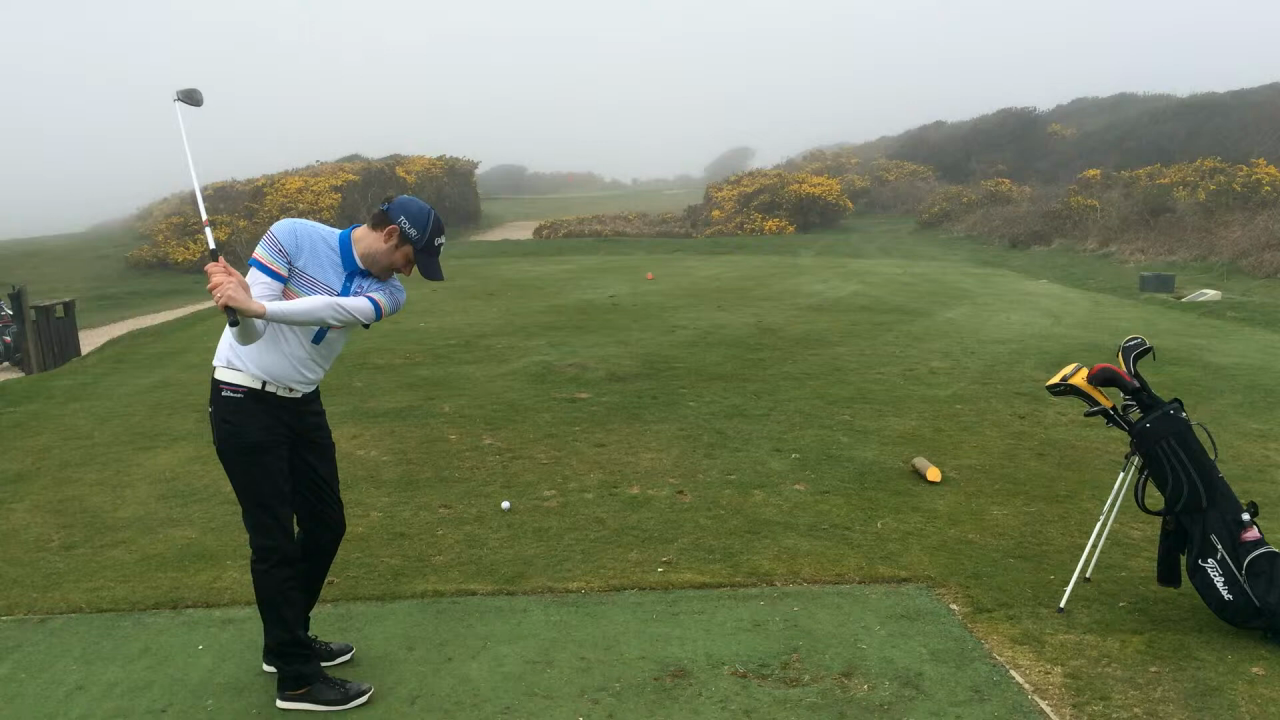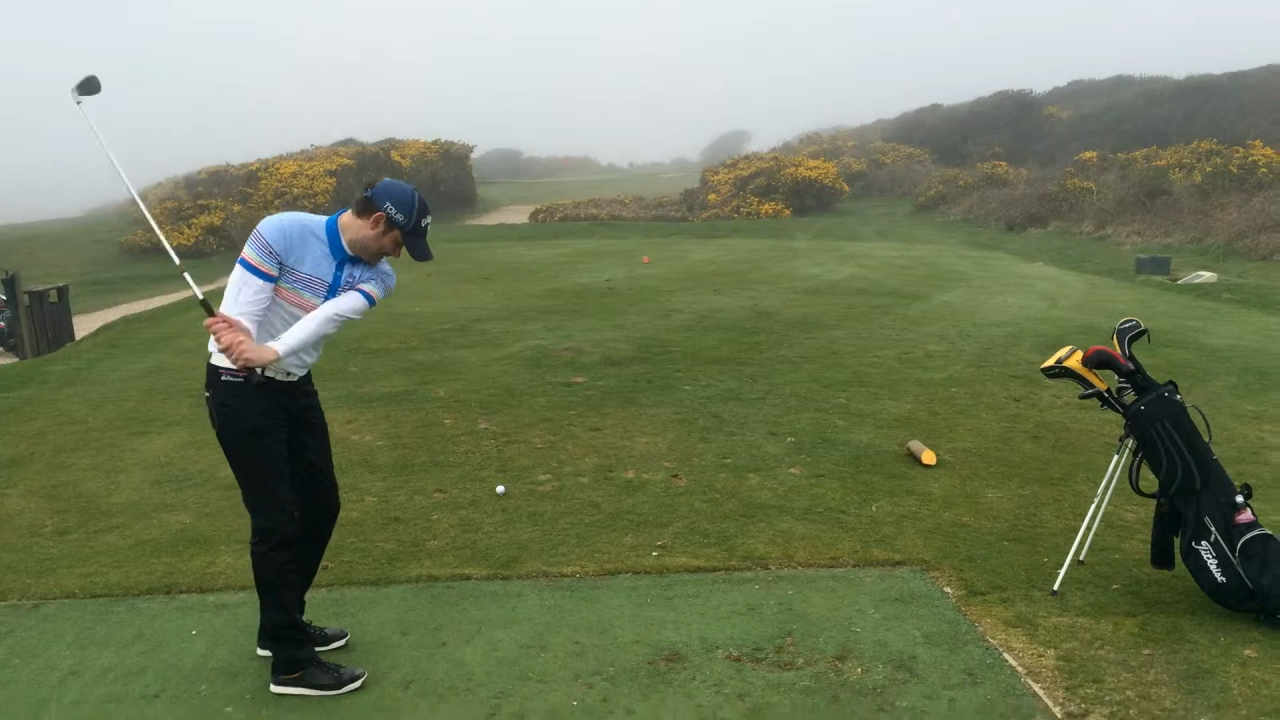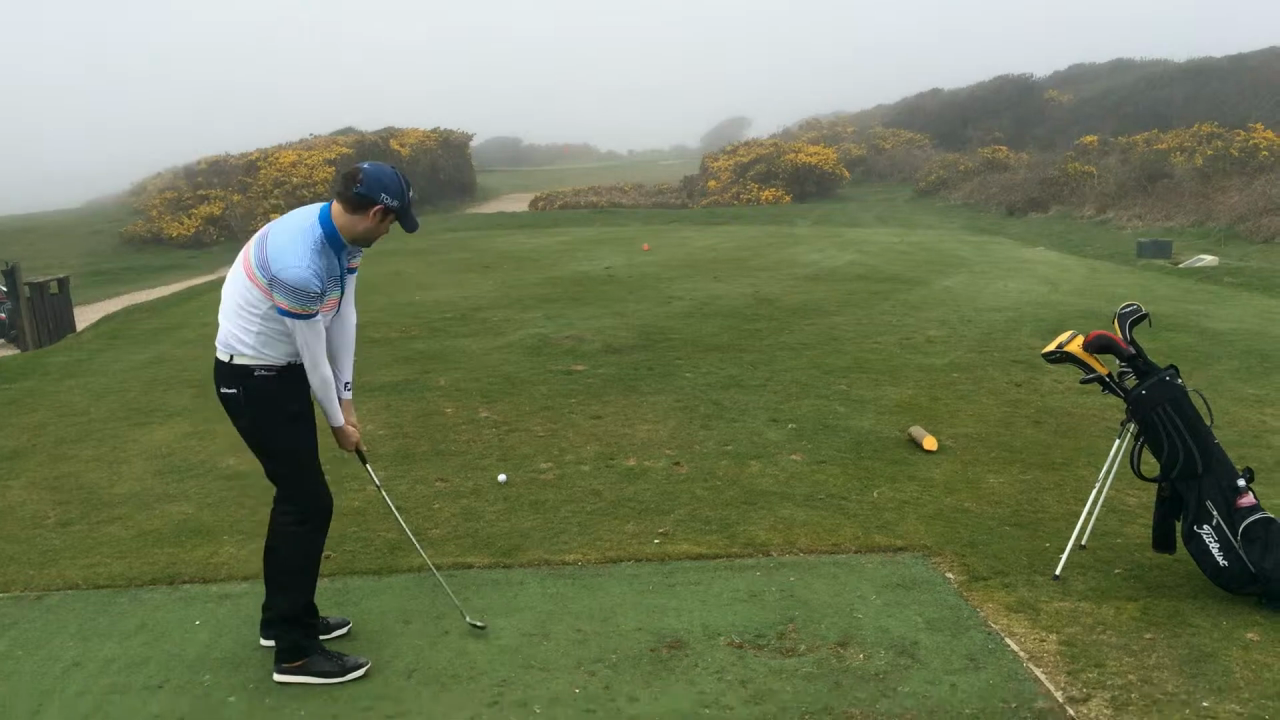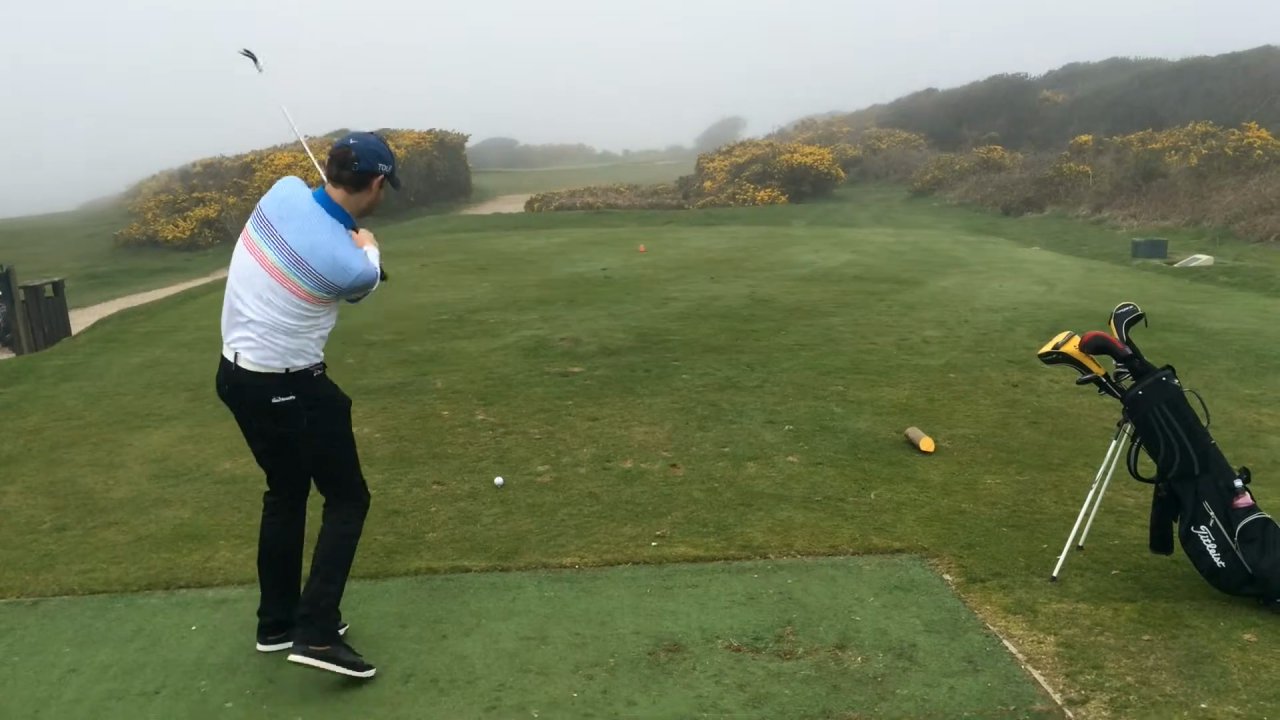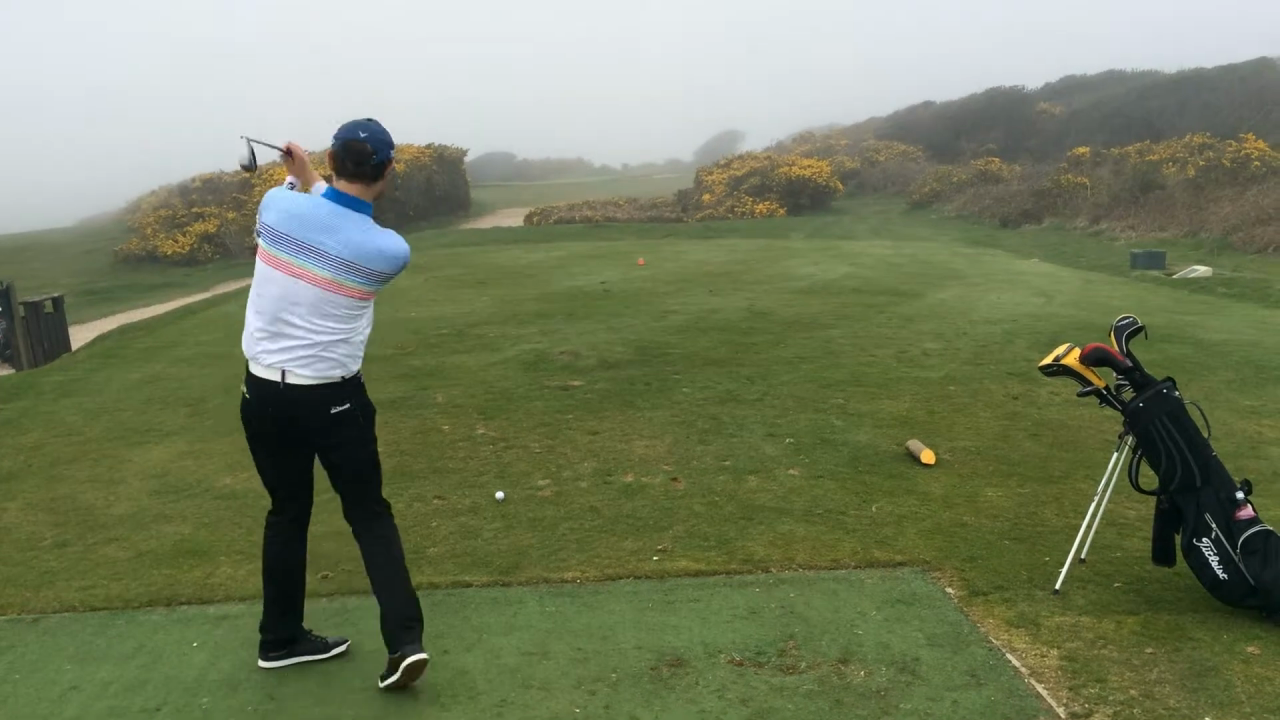
dt=0.2s
person 1, frame 1
left shoulder: (387, 293)
right shoulder: (291, 236)
left elbow: (335, 310)
right elbow: (248, 334)
left wrist: (256, 304)
right wrist: (246, 311)
left hip: (302, 405)
right hip: (245, 403)
left knee: (326, 526)
right knee: (275, 539)
left ankle: (288, 642)
right ankle: (297, 678)
person 1, frame 2
left shoulder: (377, 276)
right shoulder: (279, 232)
left elbow: (323, 321)
right elbow: (242, 322)
left wrist: (267, 352)
right wrist: (245, 347)
left hip: (294, 386)
right hip: (241, 390)
left knee: (320, 509)
right knee: (278, 521)
left ankle: (281, 626)
right ankle: (291, 662)
person 1, frame 3
left shoulder: (323, 219)
right shoulder: (298, 270)
left elbow: (341, 314)
right elbow: (313, 352)
left wrist: (345, 397)
right wrist: (337, 418)
left hip: (269, 369)
right hip: (252, 381)
left knee: (297, 493)
right knee: (310, 504)
left ankle: (284, 616)
right ankle: (295, 650)
person 1, frame 4
left shoulder: (283, 193)
right shoulder: (355, 267)
left hip: (236, 374)
right hip: (290, 390)
left knee: (285, 492)
right knee: (347, 499)
left ankle: (279, 620)
right ankle: (316, 632)
person 1, frame 5
left shoulder: (279, 205)
right shoulder: (391, 251)
left wrist: (301, 179)
right wrist: (313, 182)
left hip: (263, 391)
right hip: (333, 399)
left knee: (287, 511)
right knee: (370, 515)
left ankle: (281, 638)
right ankle: (405, 640)
